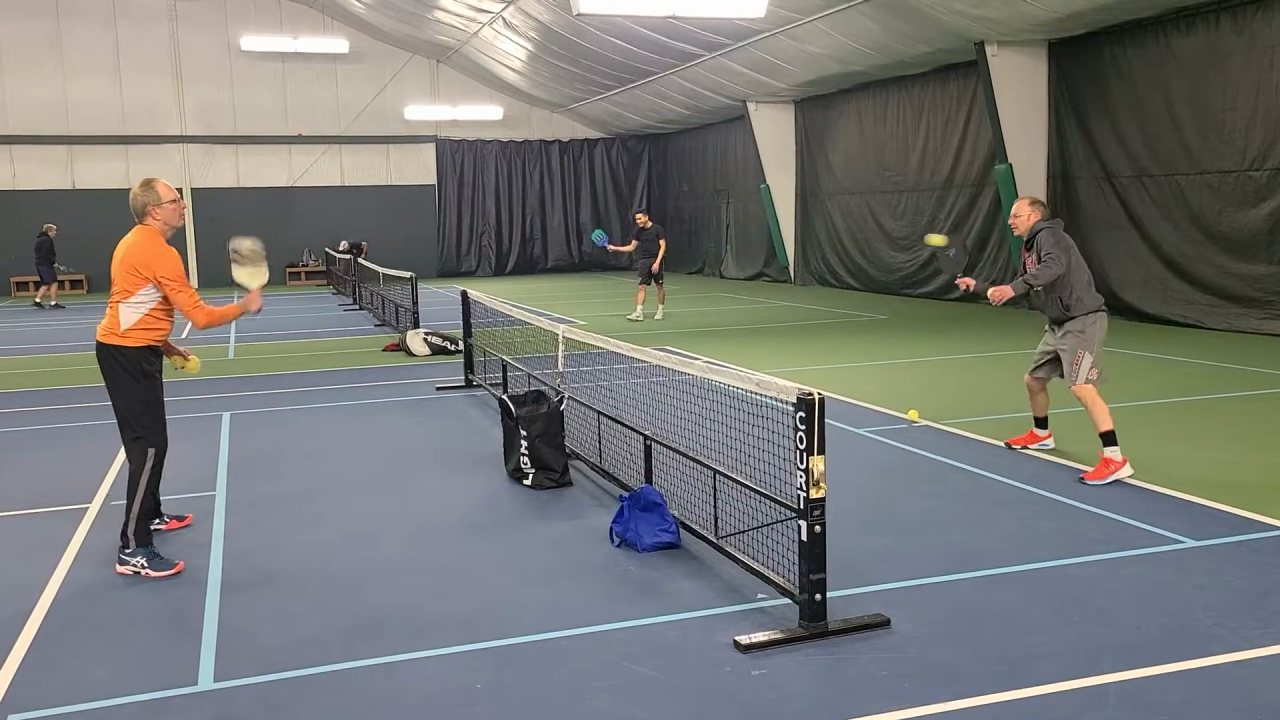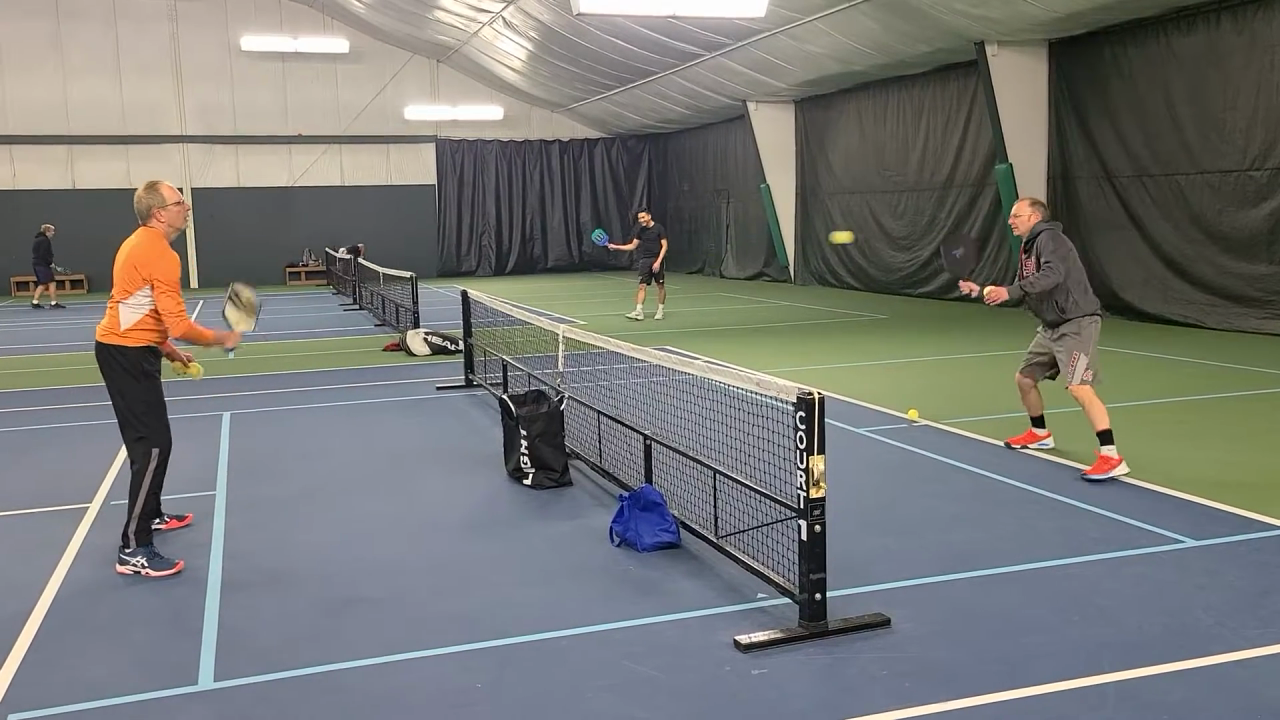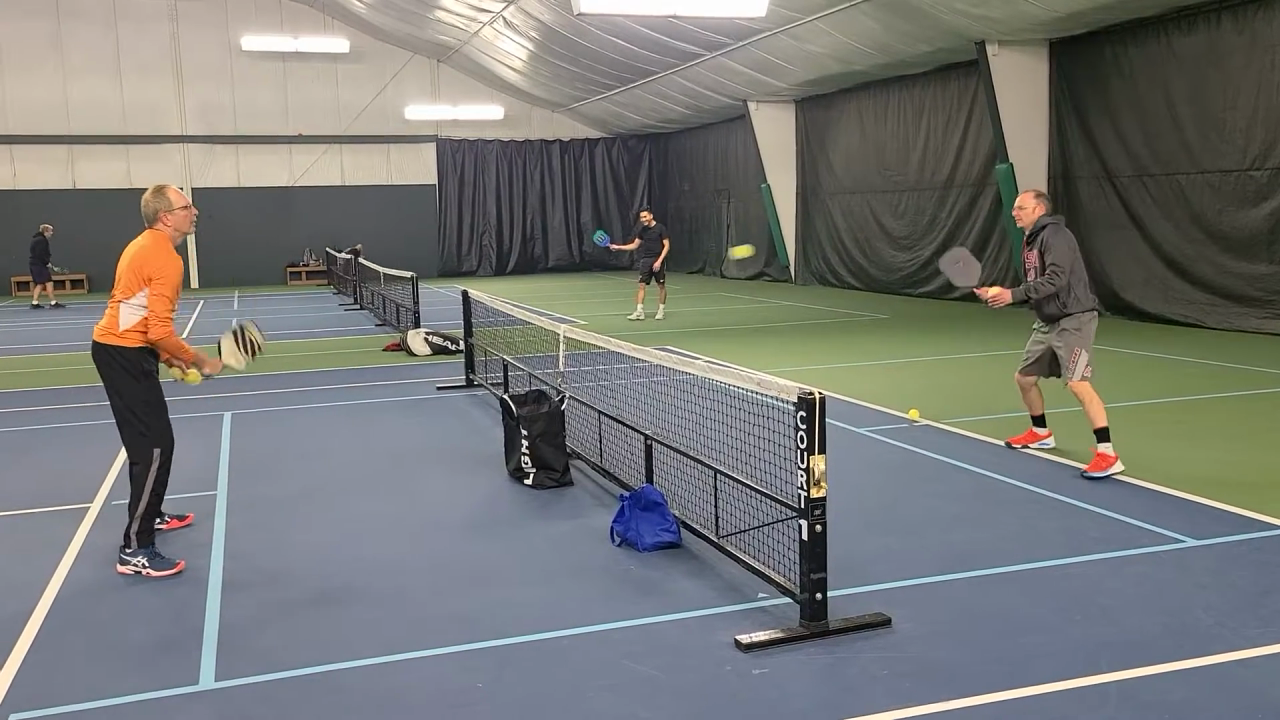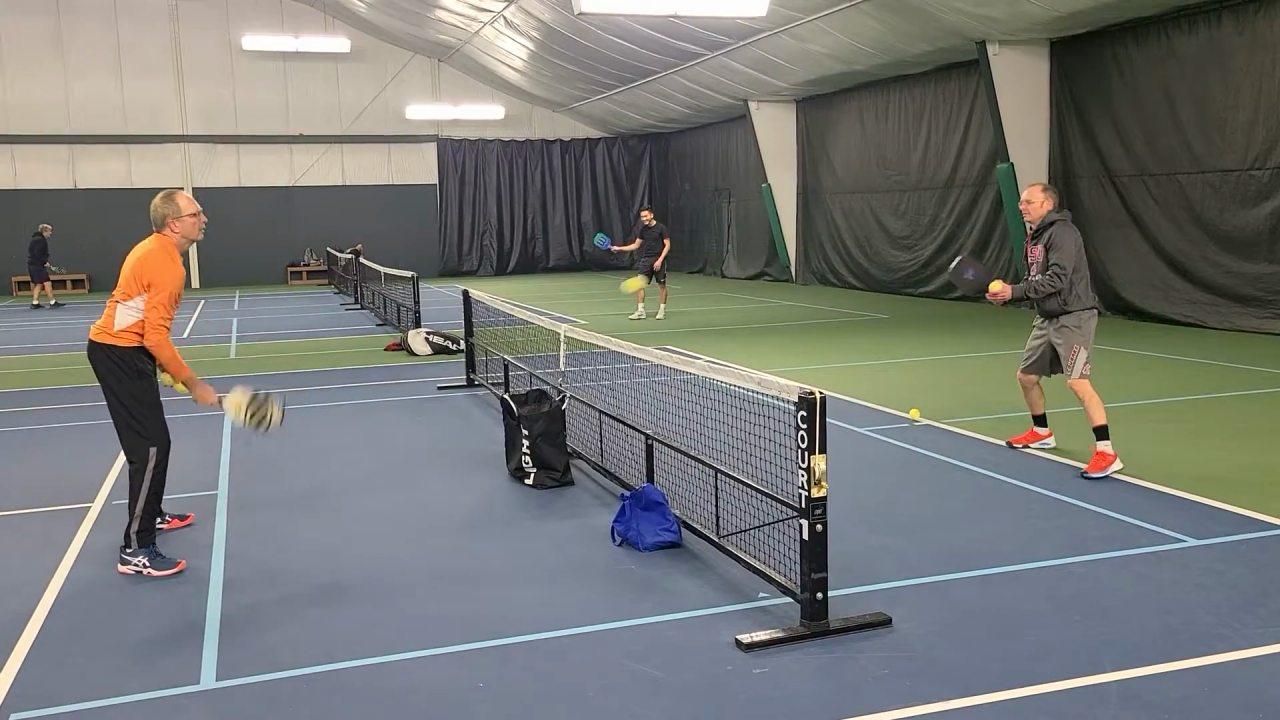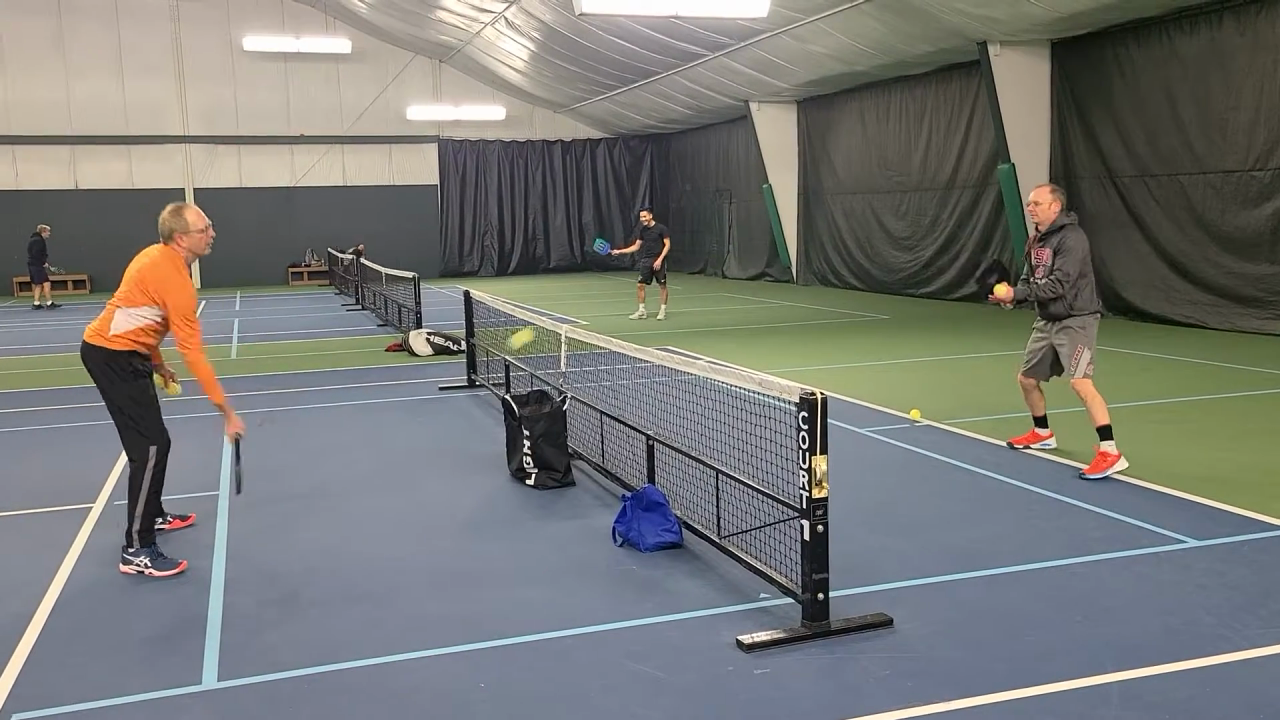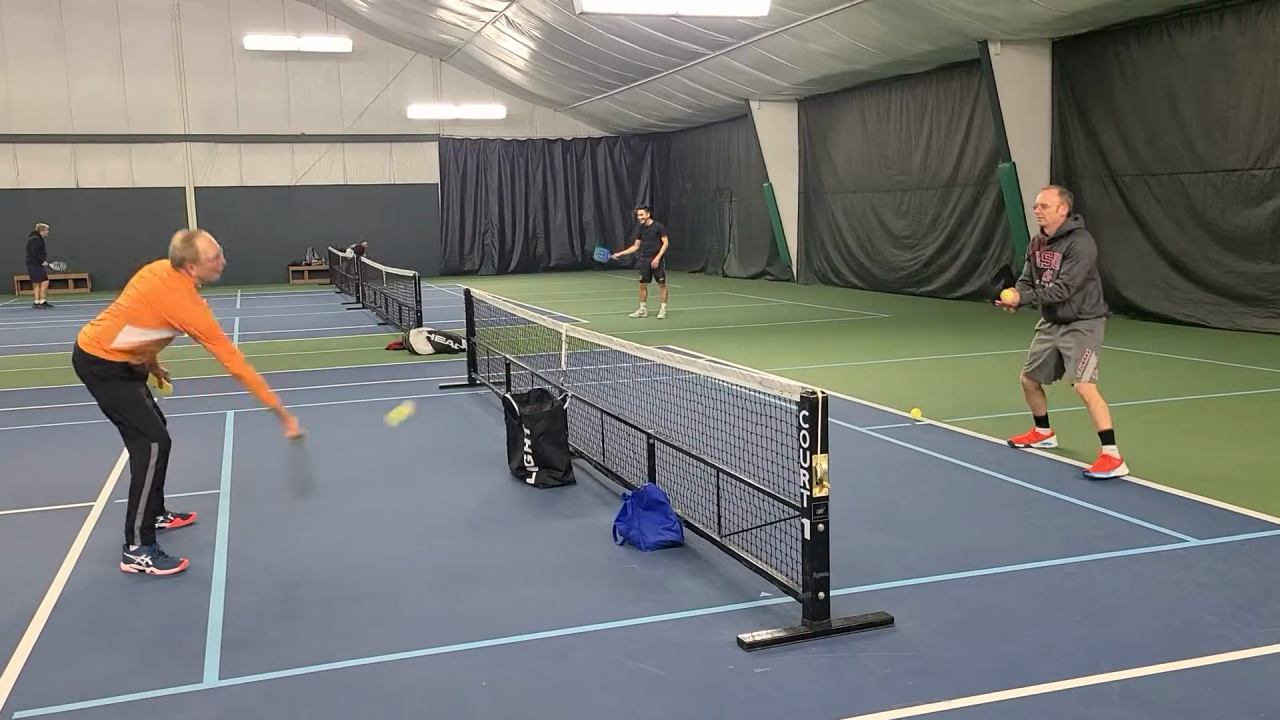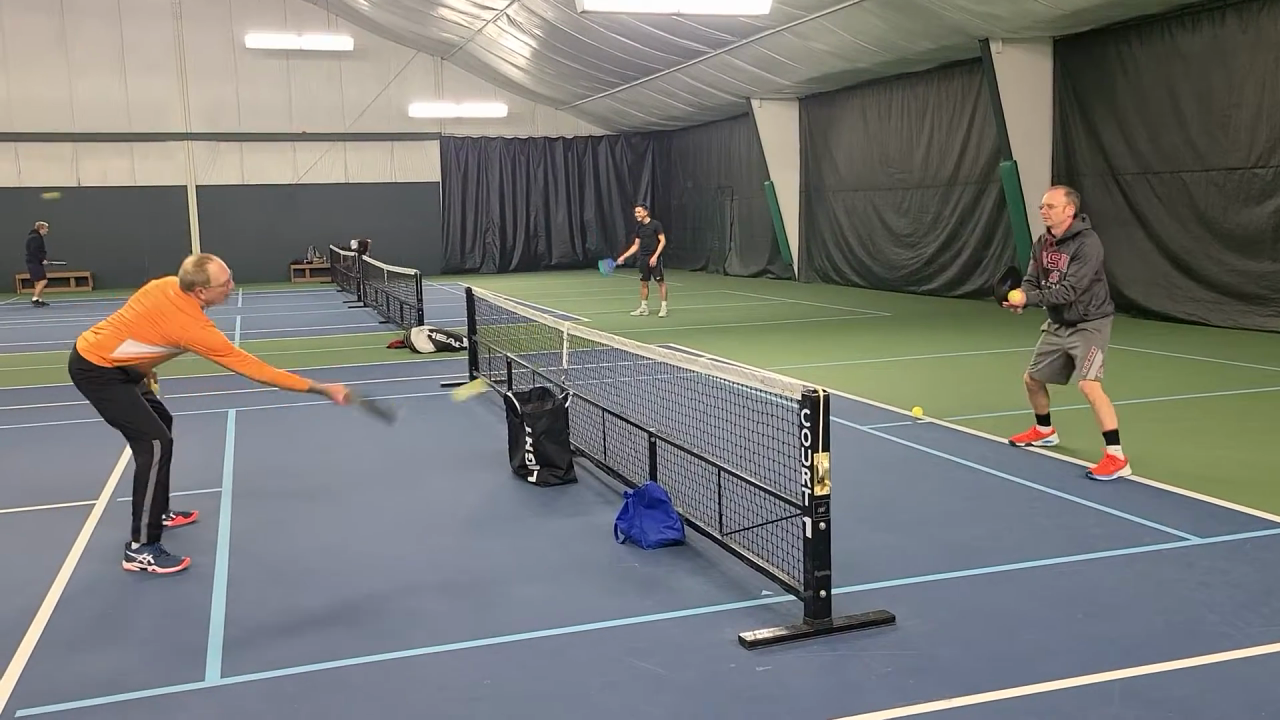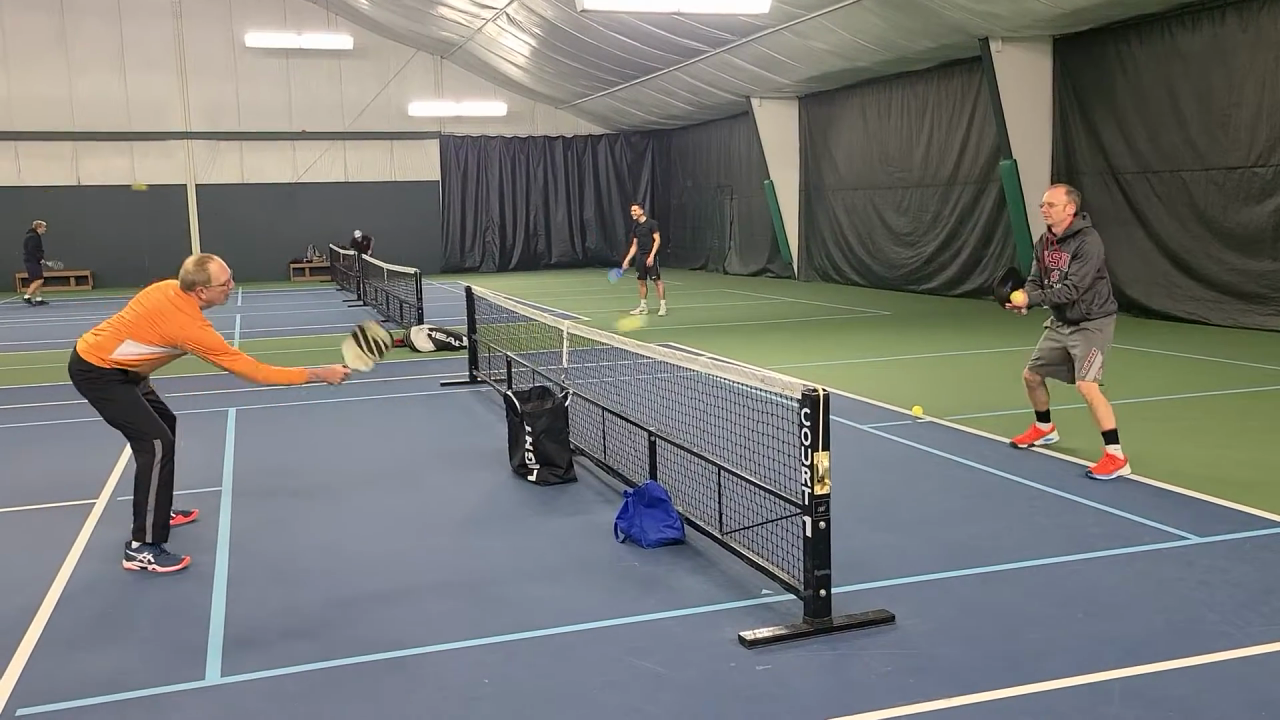
dt=0.1s
person 1, frame 1
left shoulder: (136, 241)
right shoulder: (160, 253)
right elbow: (198, 315)
left wrist: (165, 344)
right wrist: (243, 307)
left hip: (128, 349)
right hip: (130, 354)
left knee: (149, 440)
right knee: (150, 447)
left ankle: (149, 514)
right ankle: (133, 551)
person 1, frame 2
left shoulder: (139, 244)
right shoulder: (162, 256)
right elbow: (179, 325)
left wrist: (167, 348)
right wrist: (221, 338)
left hip: (124, 349)
right hip: (129, 354)
left knee: (147, 438)
right knee: (153, 446)
left ankle: (149, 514)
right ankle: (133, 550)
person 1, frame 3
left shoulder: (147, 245)
right shoulder: (165, 258)
right elbow: (161, 331)
left wrist: (172, 356)
right wrist: (200, 360)
left hip: (122, 349)
right hip: (125, 354)
left knee: (150, 439)
right knee: (156, 446)
left ankle: (150, 513)
right ankle: (135, 551)
person 1, frame 4
left shoulder: (152, 249)
right shoulder: (168, 264)
right elbow: (156, 338)
left wrist: (165, 364)
right wrist: (194, 384)
left hip: (117, 348)
right hip: (119, 353)
left knee: (146, 438)
right knee: (152, 444)
left ankle: (150, 513)
right ankle: (136, 550)
person 1, frame 5
left shoulder: (154, 256)
right shoulder: (176, 281)
right elbow: (194, 353)
left wrist: (157, 363)
right wrist: (226, 410)
left hip: (124, 356)
right hip: (108, 355)
left knee: (149, 436)
right knee: (153, 444)
left ankle: (153, 512)
right ankle: (138, 550)
person 1, frame 6
left shoulder: (162, 271)
right shoulder: (189, 306)
right elbow: (236, 364)
left wrist: (150, 363)
right wrist: (282, 413)
left hip: (105, 354)
right hip: (98, 361)
left knee: (153, 428)
right knee: (152, 442)
left ankle: (152, 511)
right ankle: (137, 549)
person 1, frame 7
left shoulder: (167, 287)
right shoulder: (193, 326)
right elbow: (258, 370)
left wrist: (143, 372)
right wrist: (323, 388)
left hip: (105, 360)
right hip: (95, 370)
left knee: (160, 424)
right knee: (154, 442)
left ankle: (155, 512)
right ankle: (141, 549)
person 1, frame 8
left shoulder: (168, 289)
right shoulder: (192, 326)
right elbow: (253, 370)
right wrist: (320, 373)
left hip: (107, 361)
right hip: (95, 371)
left knee: (164, 423)
right knee: (155, 443)
left ankle: (157, 511)
right ankle: (142, 547)
person 2, frame 1
left shoulder: (1048, 235)
right shoulder: (1030, 247)
left elbow: (1054, 267)
right elbow: (1021, 290)
left wrist: (1014, 288)
right wrist: (980, 286)
left hip: (1083, 321)
right hip: (1060, 324)
left knee: (1082, 388)
right knee: (1034, 378)
left ankle: (1115, 459)
right ankle: (1041, 434)
person 2, frame 2
left shoulder: (1048, 238)
right shoulder: (1028, 249)
left elbow: (1053, 274)
right elbow: (1021, 292)
left wrist: (1010, 291)
right wrist: (981, 290)
left hip: (1078, 323)
right hip: (1051, 326)
left knee: (1079, 388)
right knee: (1024, 379)
left ankle: (1111, 456)
right ankle: (1040, 434)
person 2, frame 3
left shoulder: (1054, 235)
right shoulder: (1030, 242)
left elbow: (1055, 279)
right elbow: (1032, 288)
left wrist: (1014, 294)
right wrist: (998, 294)
left hip: (1074, 320)
right hip: (1048, 322)
left knee: (1078, 384)
right knee: (1024, 378)
left ankle: (1108, 455)
right ankle: (1040, 433)
person 2, frame 4
left shoulder: (1062, 232)
right shoulder: (1034, 238)
left elbow: (1057, 278)
left wrist: (1014, 291)
right wrist: (1005, 291)
left hip: (1074, 317)
right hip: (1048, 318)
left knee: (1078, 382)
right knee: (1026, 376)
left ankle: (1106, 453)
right ankle: (1042, 432)
person 2, frame 5
left shoulder: (1071, 237)
right shoulder: (1034, 241)
left elbow: (1059, 284)
right elbow: (1028, 280)
left wrist: (1016, 293)
right wrist: (1009, 295)
left hip: (1077, 321)
right hip: (1047, 321)
left knee: (1081, 383)
right knee: (1026, 379)
left ankle: (1110, 453)
right ankle: (1042, 433)
person 2, frame 6
left shoulder: (1080, 242)
right shoulder: (1037, 243)
left elbow: (1065, 288)
right elbow: (1027, 280)
left wrist: (1022, 298)
right wrist: (1014, 299)
left hip: (1083, 324)
right hip: (1051, 323)
left knee: (1085, 387)
right knee: (1029, 380)
left ankle: (1112, 457)
right ankle: (1043, 432)
person 2, frame 7
left shoulder: (1087, 243)
right shoulder: (1042, 243)
left elbow: (1072, 290)
right elbow: (1032, 281)
left wrist: (1029, 299)
right wrist: (1021, 298)
left hip: (1090, 324)
right hip: (1057, 324)
left knee: (1089, 386)
right knee: (1033, 379)
left ankle: (1116, 458)
right ankle: (1044, 431)
person 2, frame 8
left shoulder: (1088, 241)
right shoulder: (1044, 241)
left elbow: (1074, 288)
right elbow: (1036, 280)
left wrist: (1031, 299)
right wrist: (1022, 299)
left hip: (1092, 322)
right hip: (1060, 322)
left knee: (1087, 386)
right knee: (1032, 375)
left ankle: (1116, 456)
right ankle: (1044, 428)
